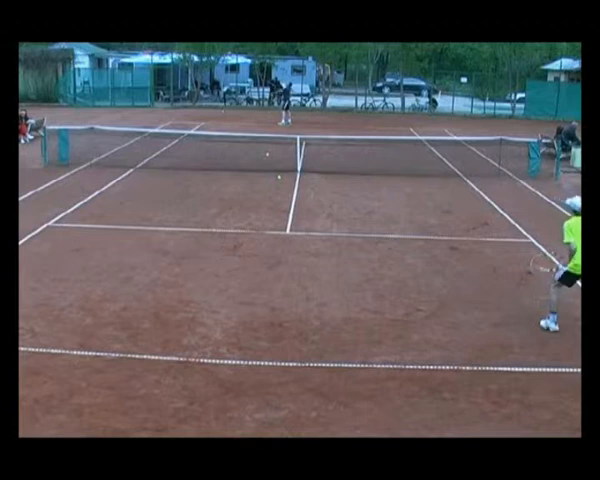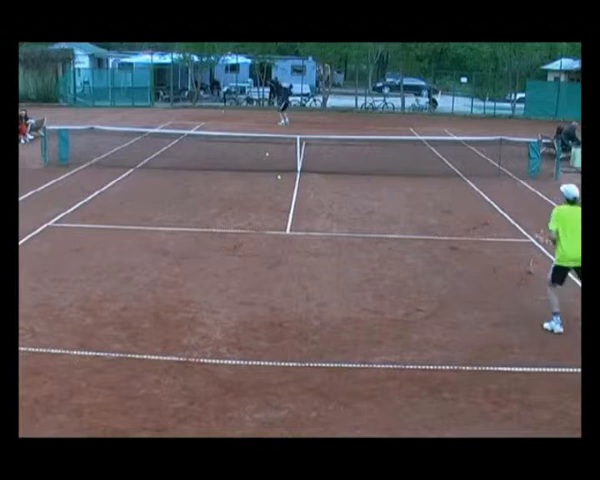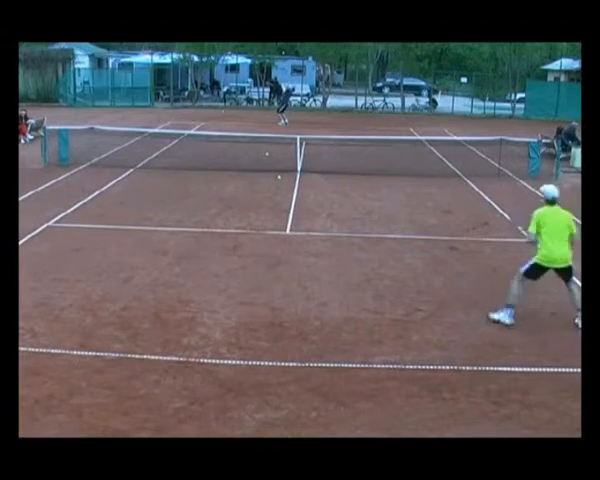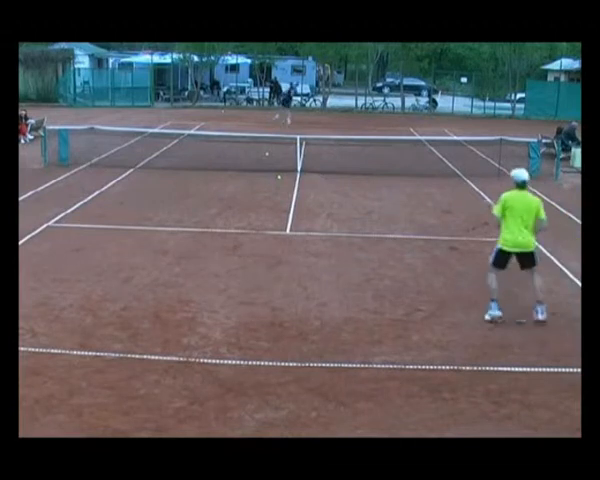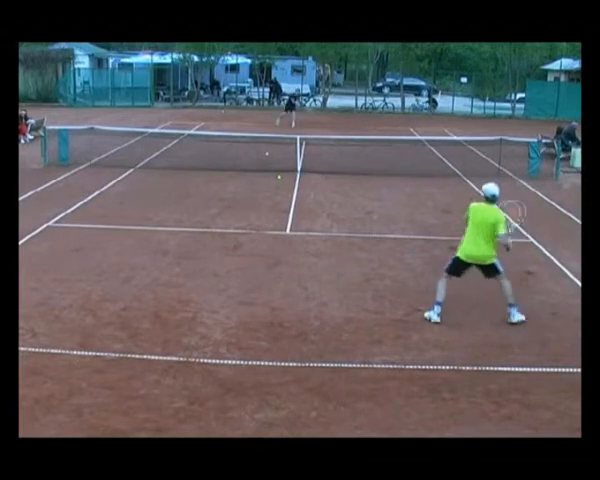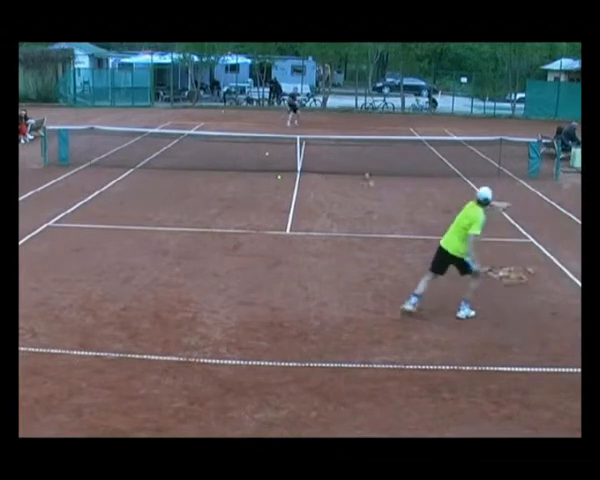
dt=0.3s
person 1, frame 1
left shoulder: (569, 224)
left elbow: (572, 248)
left wrist: (570, 262)
left hip: (577, 266)
left knee: (555, 286)
left ankle: (552, 321)
person 1, frame 2
left shoulder: (558, 211)
right shoulder: (582, 213)
left elbow: (552, 236)
left hip: (563, 258)
right hip: (580, 258)
left knee: (551, 287)
left ankle: (556, 322)
person 1, frame 3
left shoulder: (539, 213)
right shoulder: (567, 215)
left elbow: (531, 239)
right elbow: (573, 239)
left wrist: (539, 240)
left hip: (544, 258)
right hip: (564, 258)
left knee: (517, 279)
right knee: (570, 284)
left ankle: (507, 314)
right ankle: (580, 317)
person 1, frame 4
left shoulder: (507, 197)
right shoulder: (536, 201)
left elbow: (496, 220)
right elbow: (542, 225)
left hip: (507, 243)
right hip: (527, 244)
left knee: (492, 272)
right knee: (535, 274)
left ankle: (494, 309)
right ankle: (540, 310)
person 1, frame 5
left shoulder: (474, 207)
right shoulder: (499, 215)
right elbow: (501, 240)
right wrist: (508, 245)
left hip: (465, 253)
right hip: (487, 256)
left knee: (444, 278)
right knee: (503, 279)
left ankle: (436, 312)
right ankle: (514, 313)
person 1, frame 6
left shoulder: (471, 205)
right shoulder: (480, 217)
right elbow: (470, 239)
left wrist: (497, 204)
right wrist: (475, 263)
left hip: (445, 246)
right hip: (459, 252)
left knee: (429, 277)
right knee: (477, 276)
left ankle: (412, 302)
right ankle: (463, 308)
